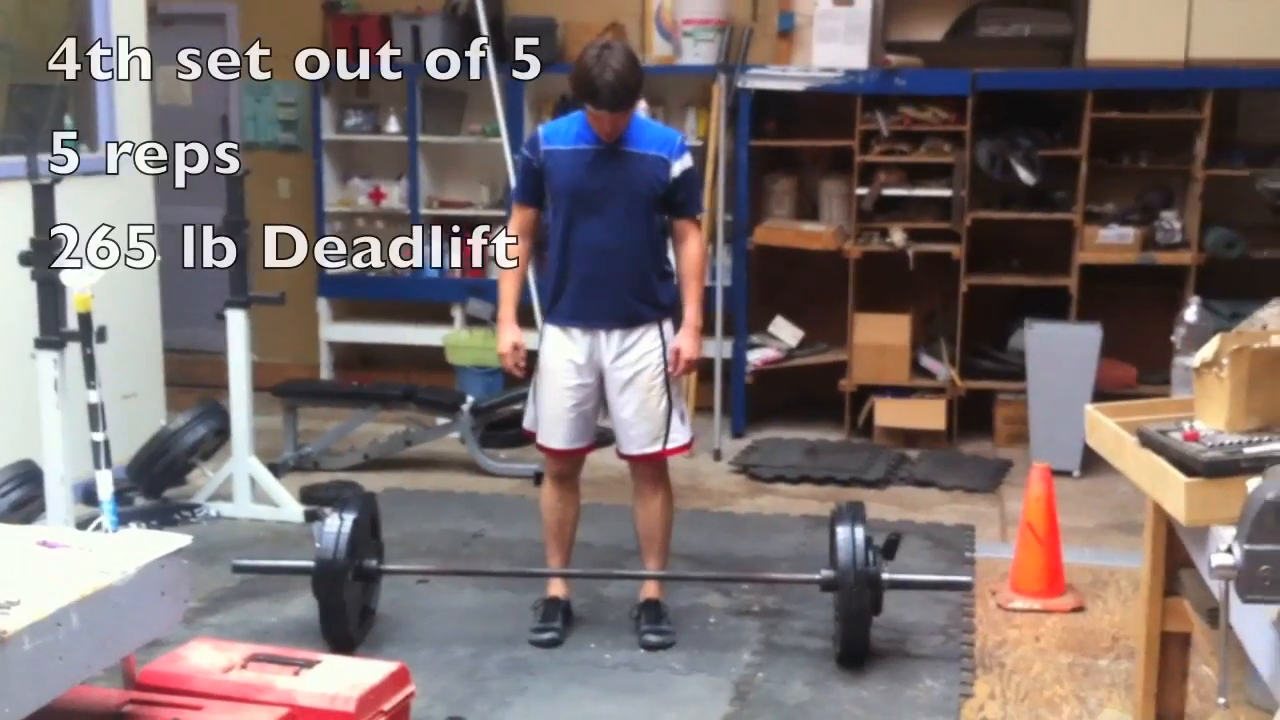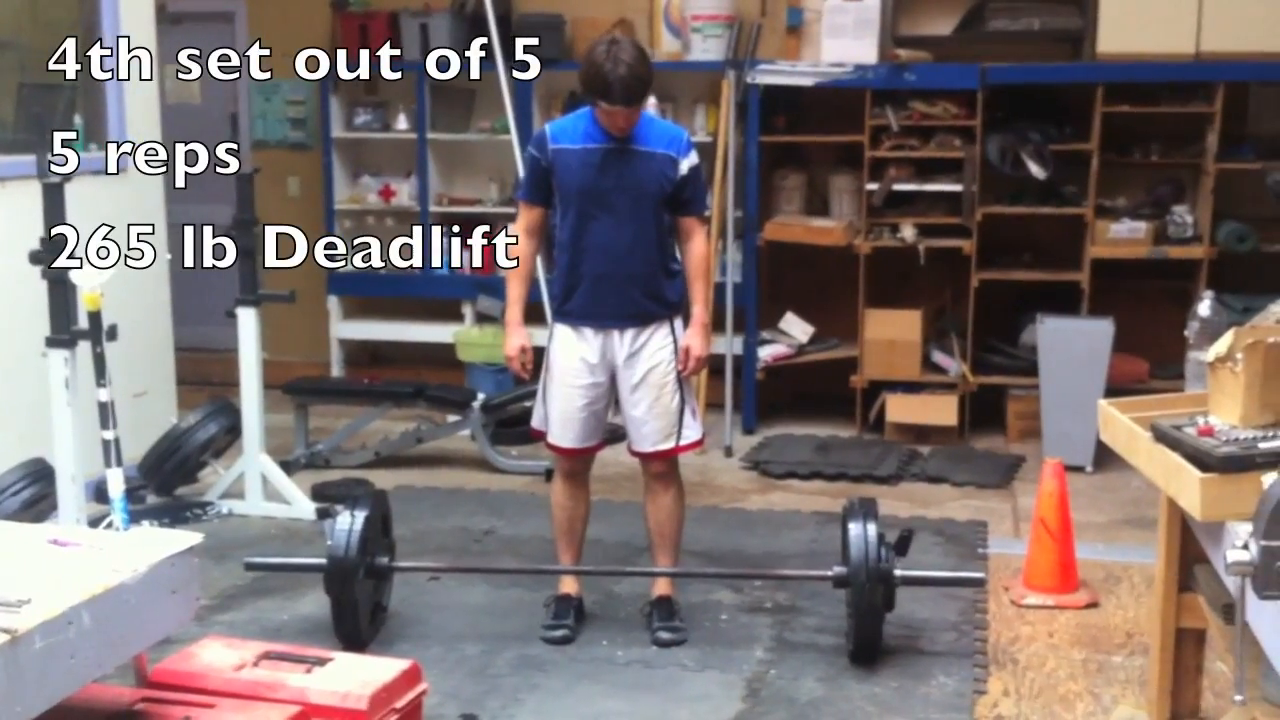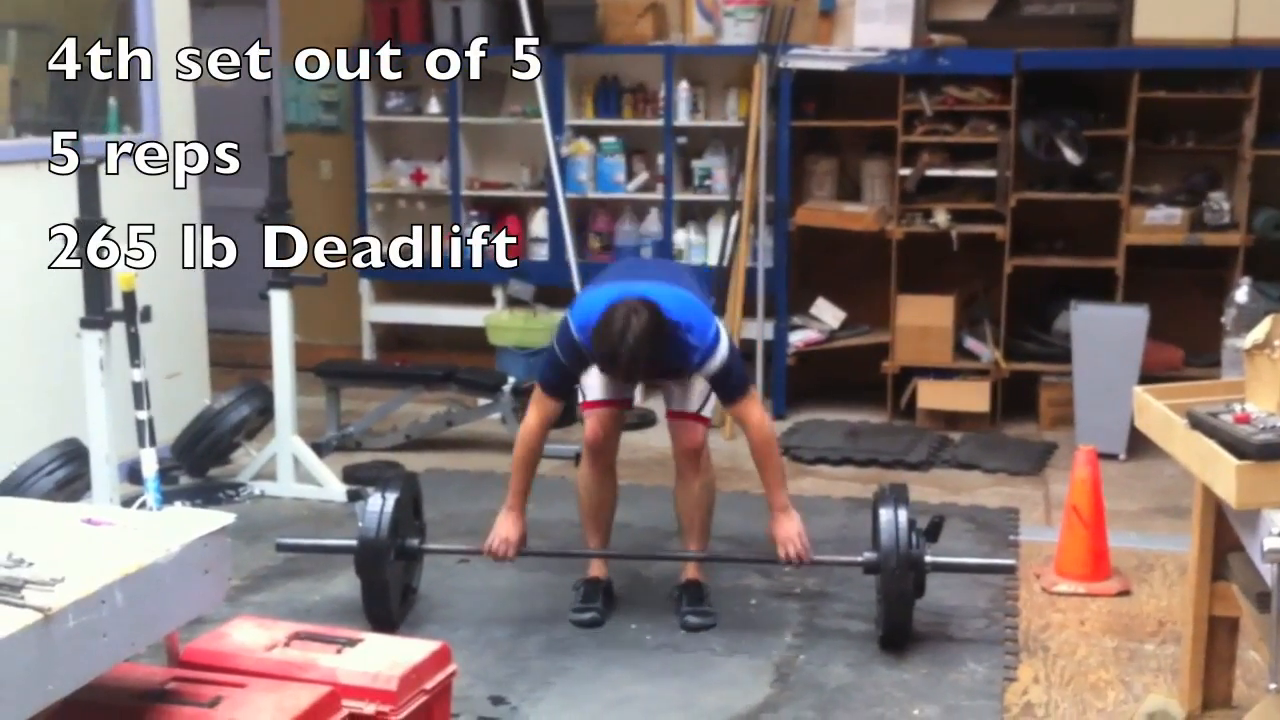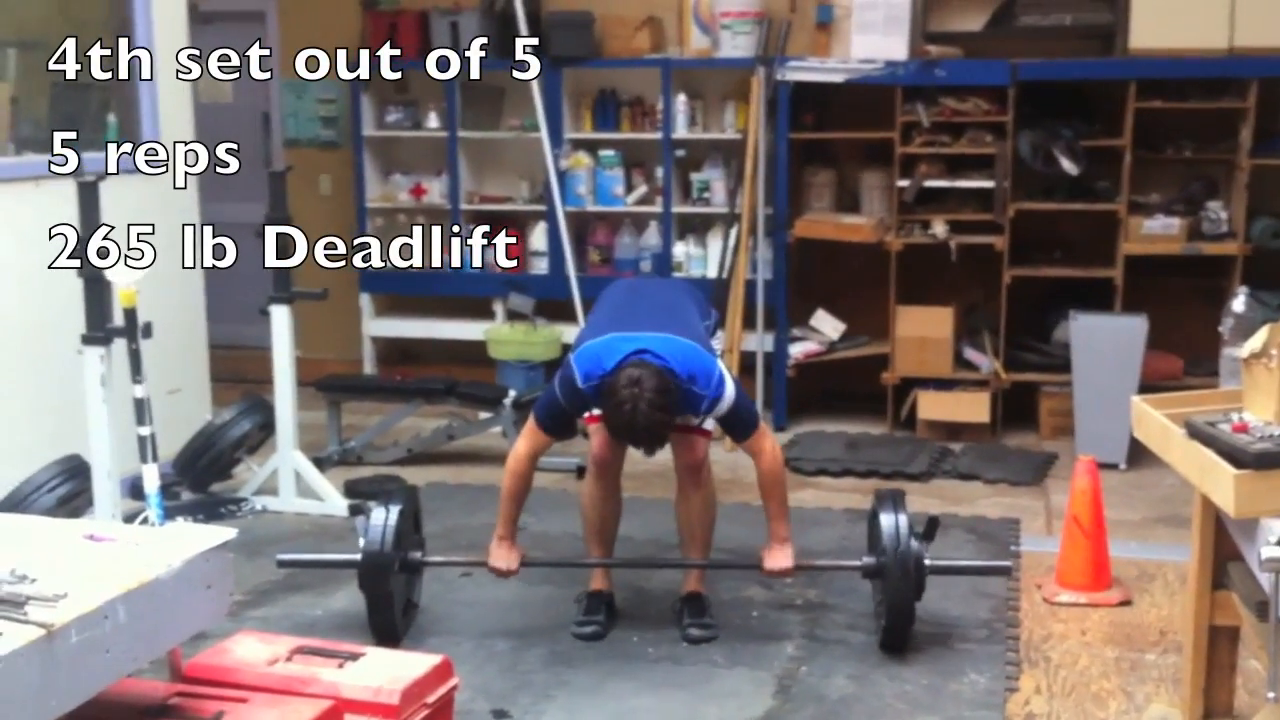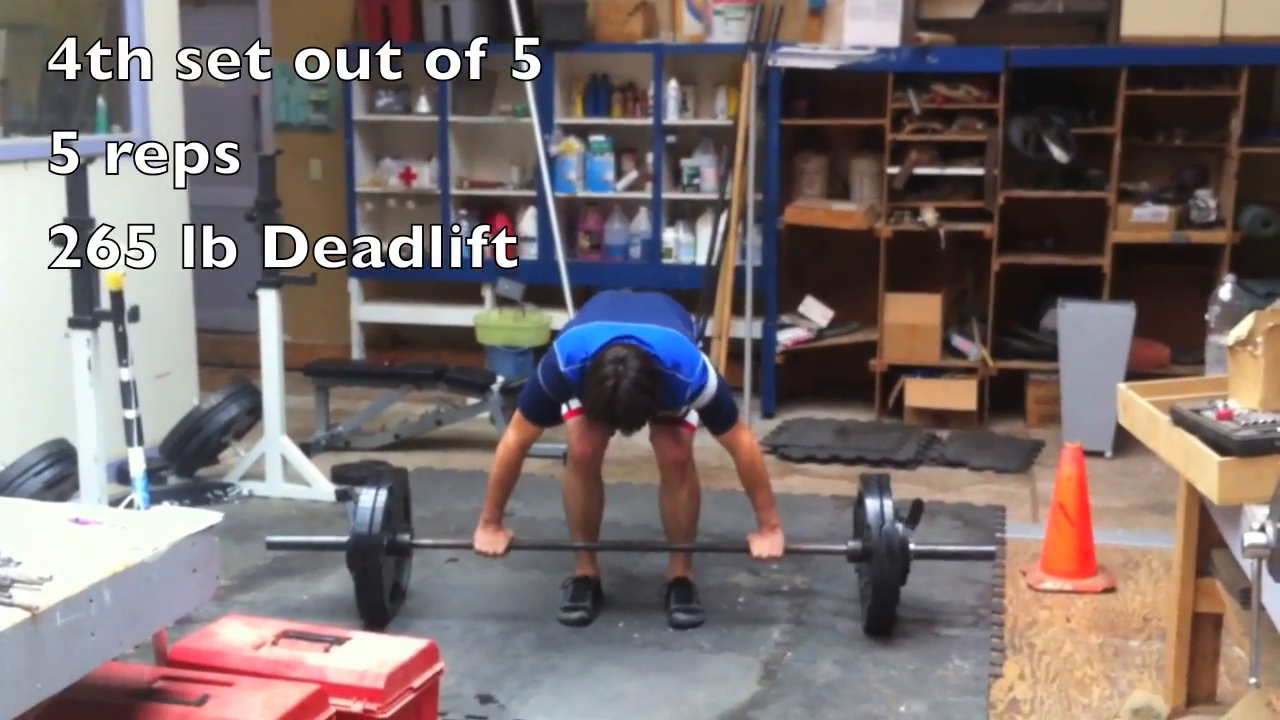
dt=1s
person 1, frame 1
left shoulder: (668, 149)
right shoulder: (546, 143)
left elbow: (688, 238)
right elbow: (521, 232)
left wrist: (690, 325)
right wrist: (507, 318)
left hip: (644, 329)
right hip: (566, 327)
left knee: (650, 463)
right knee: (559, 463)
left ankle: (652, 594)
right ankle: (556, 591)
person 1, frame 2
left shoulder: (674, 146)
right shoulder: (552, 142)
left elbow: (693, 237)
right elbow: (527, 233)
left wrist: (699, 322)
right wrist: (514, 322)
left hip: (654, 329)
right hip: (575, 328)
left knee: (660, 463)
right knee: (570, 461)
left ankle: (663, 591)
right ankle: (568, 588)
person 1, frame 3
left shoulder: (700, 334)
right shoulder: (580, 330)
left elbow: (755, 419)
right elbow: (537, 419)
left wrist: (783, 512)
right wrist: (511, 512)
left hip: (682, 343)
right hip: (609, 339)
left knee: (691, 445)
right knee: (597, 439)
left ankle: (693, 576)
right ankle: (596, 572)
person 1, frame 4
left shoulder: (705, 380)
right shoulder: (581, 375)
left elbow: (766, 449)
right elbow: (526, 448)
left wrist: (779, 541)
right wrist: (504, 538)
left knee: (694, 461)
right knee: (602, 457)
left ankle: (694, 590)
right ankle: (599, 588)
person 1, frame 5
left shoulder: (688, 370)
right shoulder: (565, 364)
left elbow: (743, 443)
right elbow: (515, 440)
left wrist: (769, 526)
right wrist: (490, 522)
right hip: (592, 359)
left knee: (677, 456)
right knee: (582, 452)
left ankle: (681, 577)
right ankle: (585, 575)
